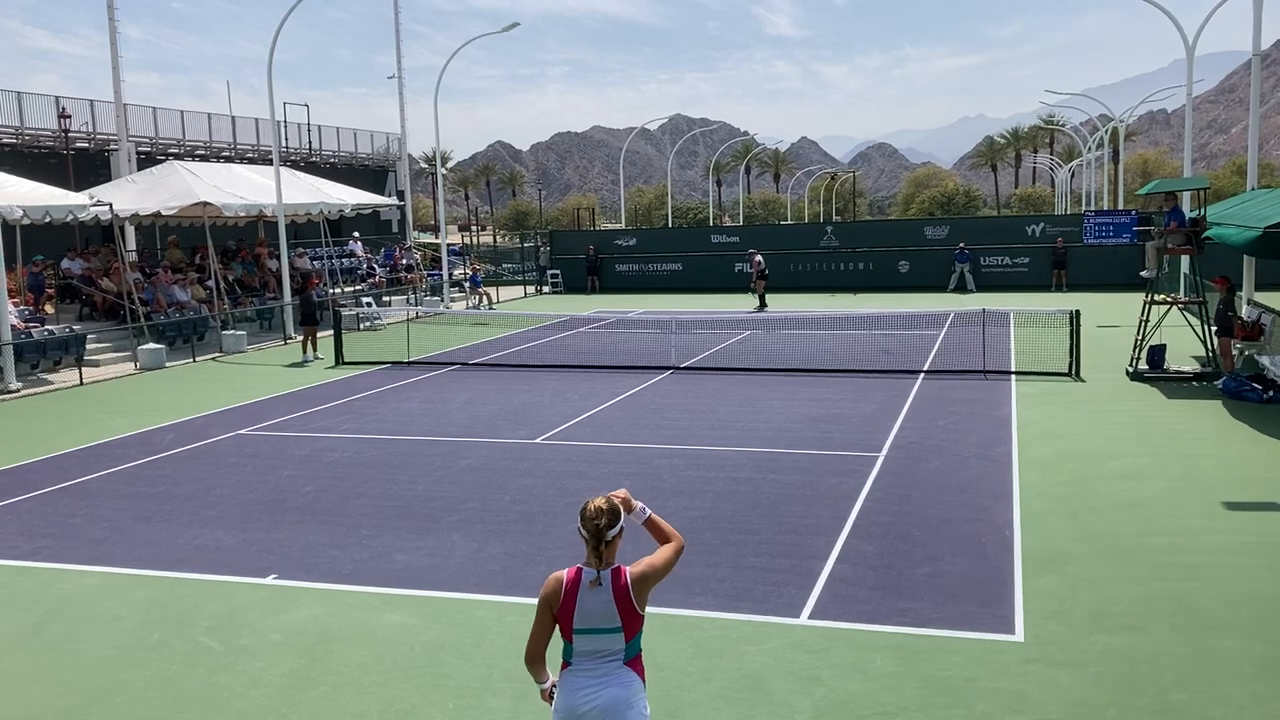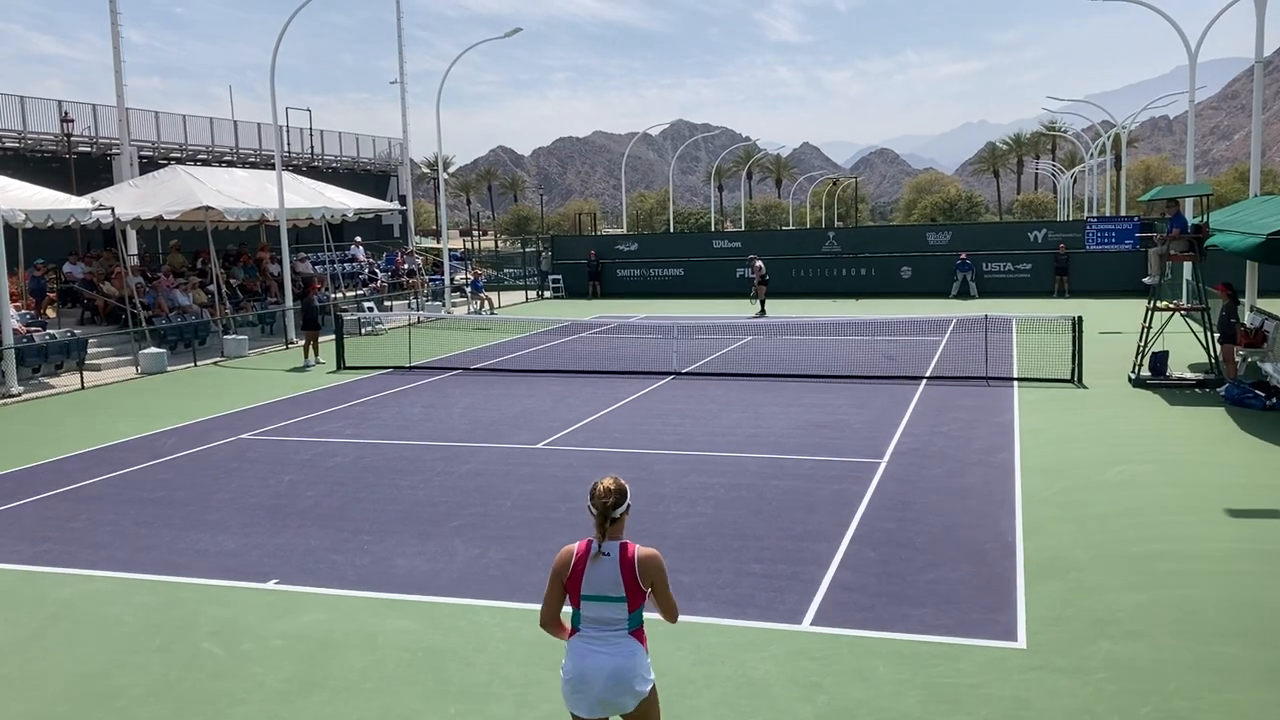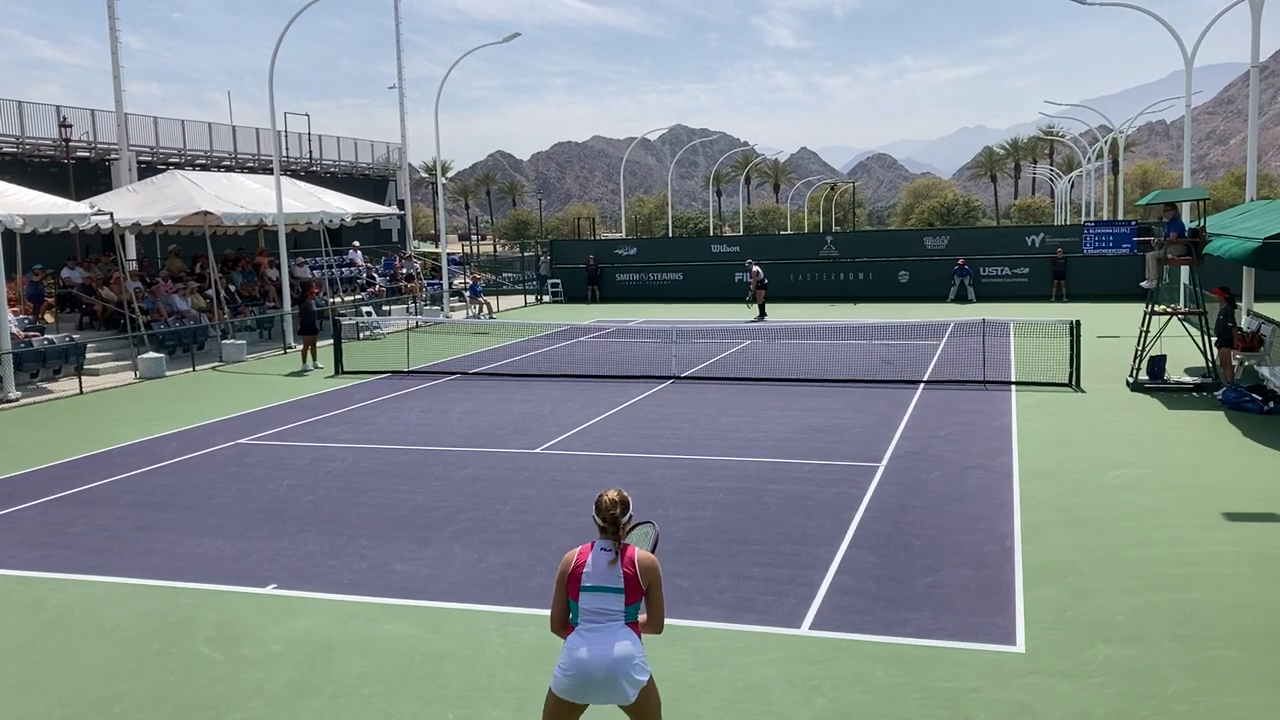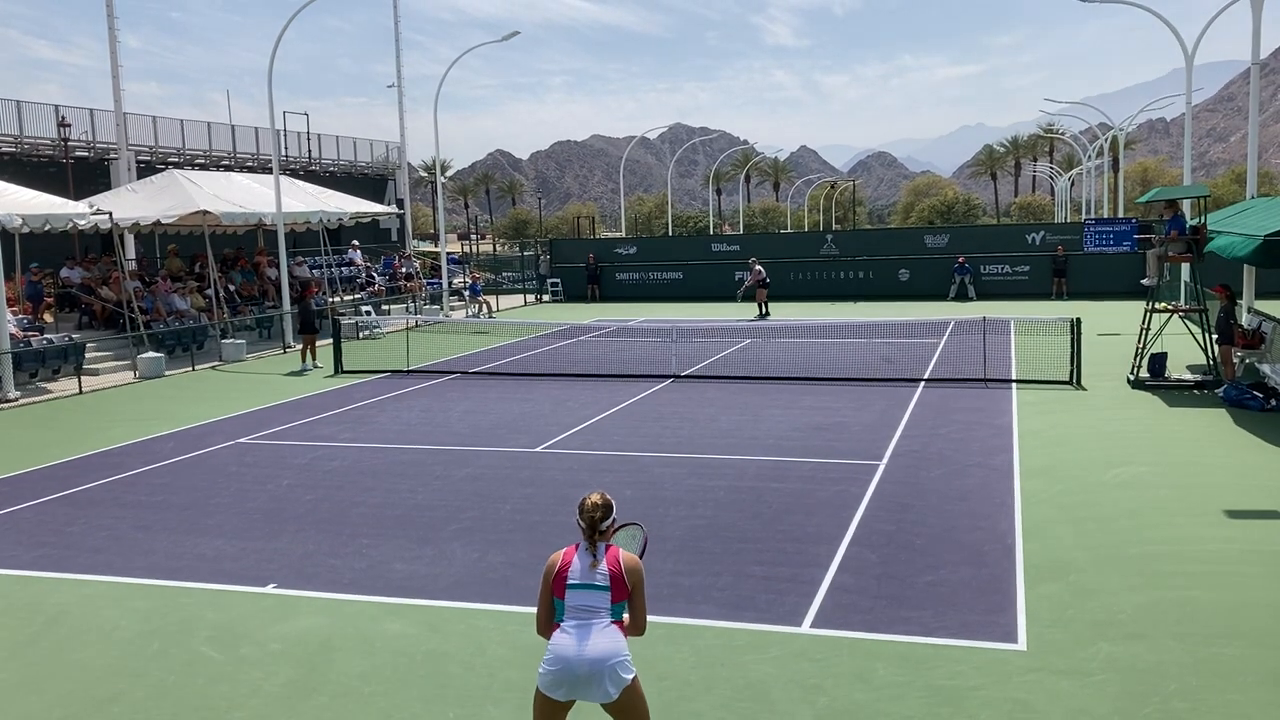
dt=0.5s
person 1, frame 1
left shoulder: (557, 585)
right shoulder: (637, 579)
left elbow: (533, 657)
right elbow: (676, 543)
left wrist: (545, 683)
right wrist: (636, 508)
person 1, frame 2
left shoulder: (568, 557)
right shoulder: (646, 559)
left elbow: (547, 621)
right elbow: (671, 616)
left hip: (580, 668)
right hip: (628, 668)
person 1, frame 3
left shoulder: (571, 559)
right shoulder: (645, 562)
left elbow: (557, 625)
right elbow: (656, 625)
left hip: (576, 663)
right hip: (626, 662)
person 1, frame 4
left shoulder: (556, 560)
right shoulder: (630, 563)
left elbow: (542, 626)
right elbow: (638, 627)
left hip: (560, 658)
right hip: (610, 659)
